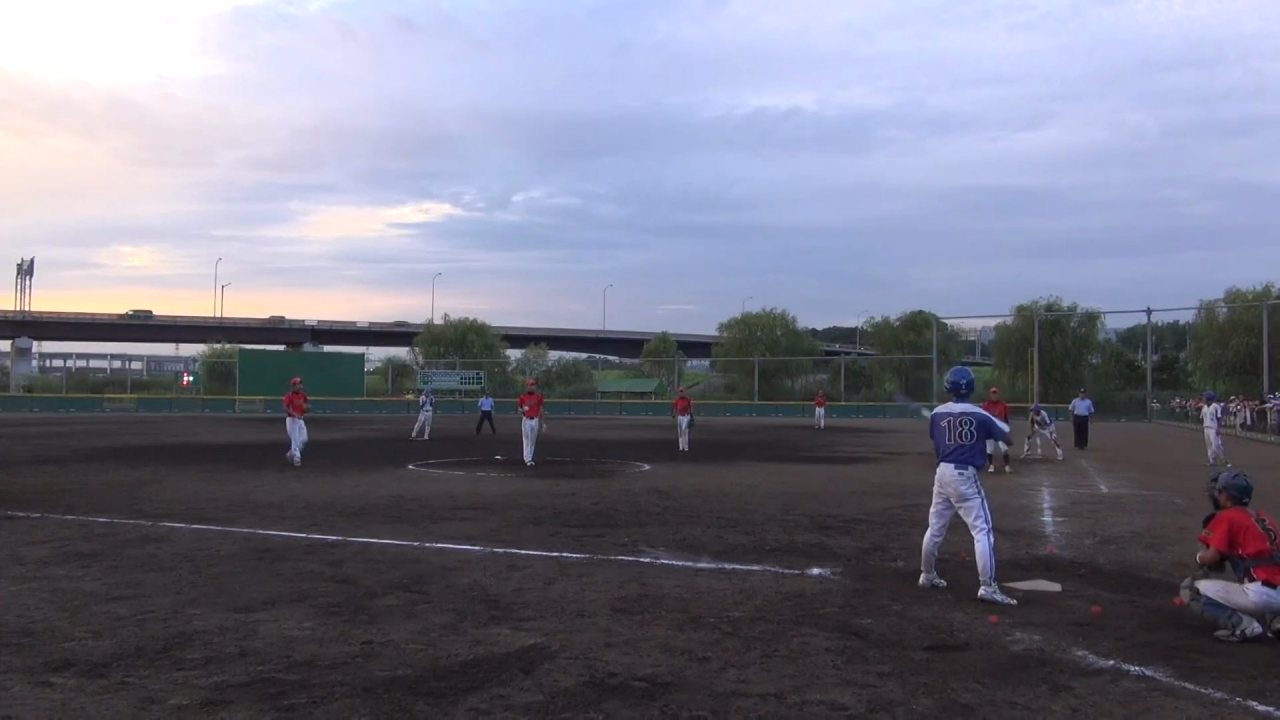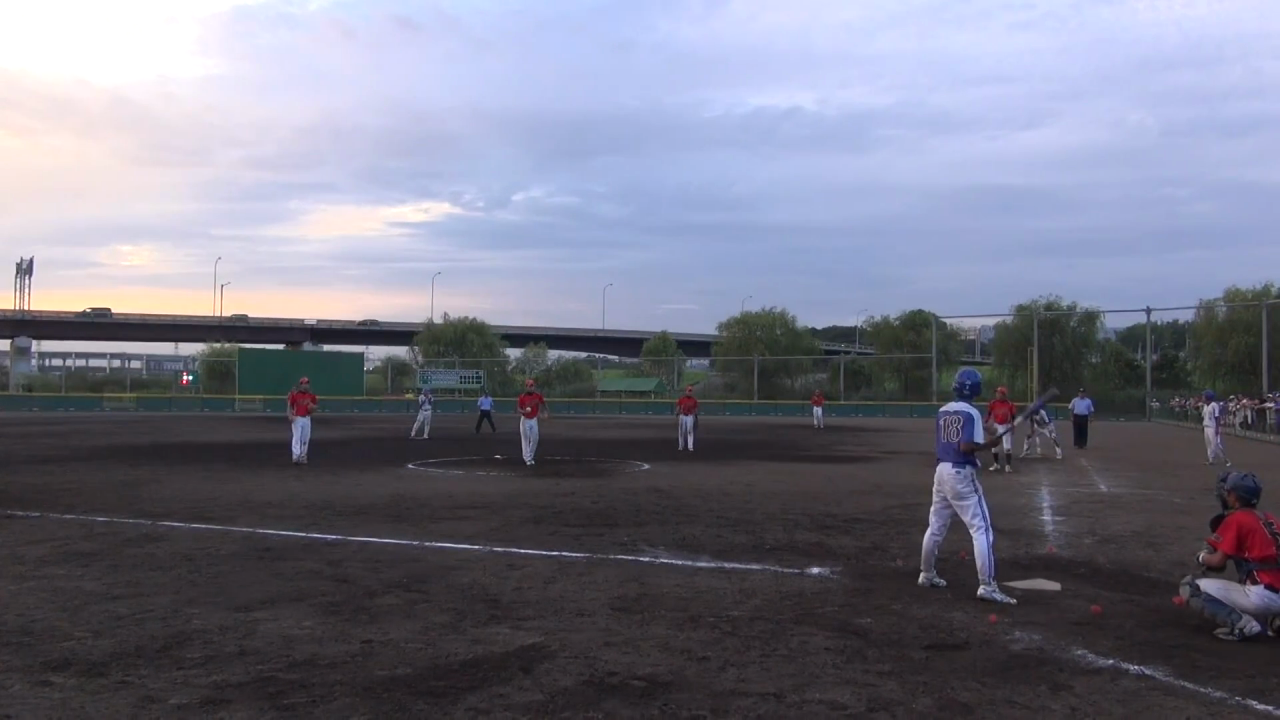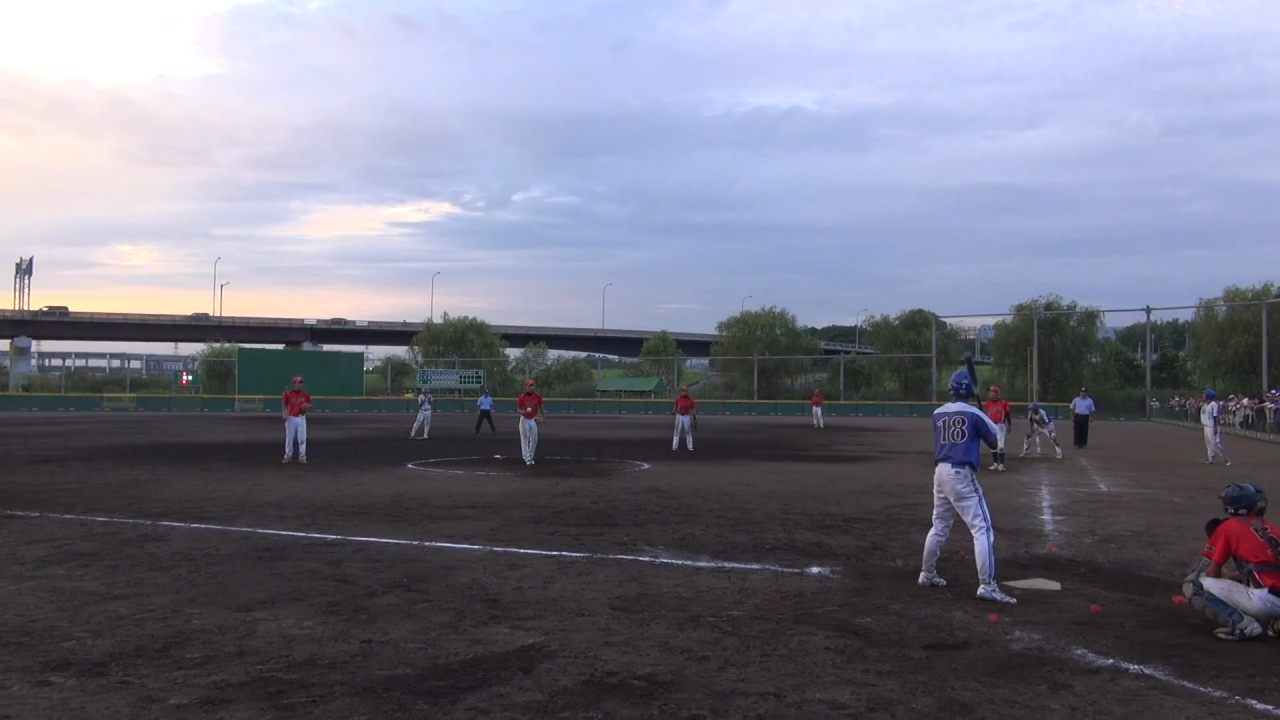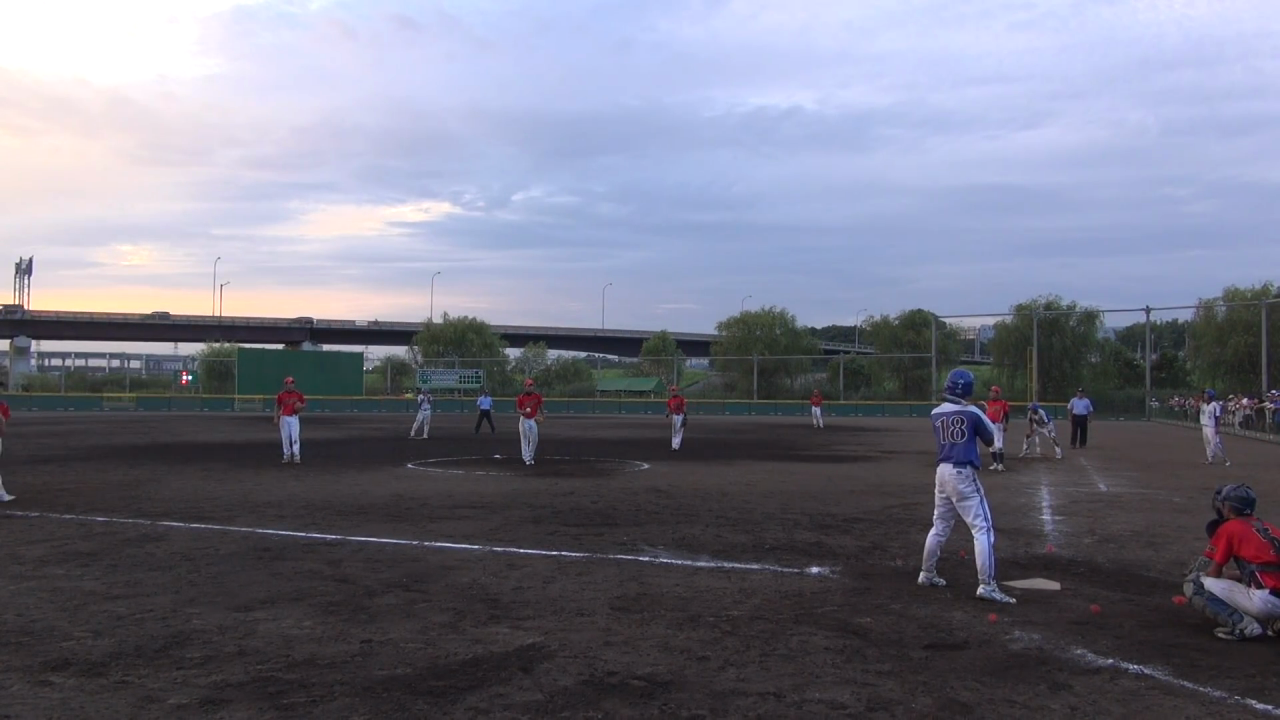
dt=0.7s
person 1, frame 1
left shoulder: (937, 413)
right shoulder: (980, 415)
right elbow: (1007, 439)
right wrist: (994, 427)
left hip: (942, 473)
right hip: (965, 476)
left knee: (935, 527)
right knee: (982, 532)
left ankle: (927, 575)
right ankle: (988, 588)
person 1, frame 2
left shoulder: (943, 411)
right shoulder: (970, 413)
right elbow: (966, 447)
left wrist: (981, 442)
right wrist: (988, 444)
left hip: (941, 471)
right hip: (962, 474)
left knee: (936, 526)
right knee: (981, 530)
left ankle: (927, 574)
right ankle: (987, 586)
person 1, frame 3
left shoulder: (938, 414)
right shoulder: (974, 414)
right elbow: (993, 443)
right wrist: (985, 422)
left hip: (941, 473)
right hip: (962, 475)
left knee: (939, 526)
right knee: (982, 530)
left ankle: (927, 574)
right ankle: (987, 586)
person 1, frame 4
left shoulder: (936, 413)
right shoulder: (972, 412)
right elbow: (989, 441)
left hip: (942, 472)
right hip: (963, 474)
left knee: (940, 527)
right knee: (982, 530)
left ankle: (927, 574)
right ankle: (987, 586)
person 2, frame 1
left shoulder: (1226, 517)
right shoulder: (1262, 519)
left elbow: (1211, 557)
left wrist: (1199, 557)
right wrist: (1225, 556)
left hip: (1259, 595)
left knee: (1189, 589)
left ankle: (1243, 626)
person 2, frame 2
left shoulder: (1235, 519)
left elbow: (1218, 561)
left wrist: (1202, 557)
left hip: (1260, 597)
left knee: (1189, 587)
left ankle: (1240, 624)
person 2, frame 3
left shoulder: (1227, 527)
left elbow: (1213, 573)
right wrist: (1229, 575)
left hip: (1262, 601)
left knee: (1192, 584)
left ankle: (1243, 625)
person 2, frame 4
left shoulder: (1228, 528)
left elbow: (1213, 573)
right wrist: (1229, 574)
left hip: (1263, 602)
left knee: (1193, 584)
left ankle: (1243, 625)
